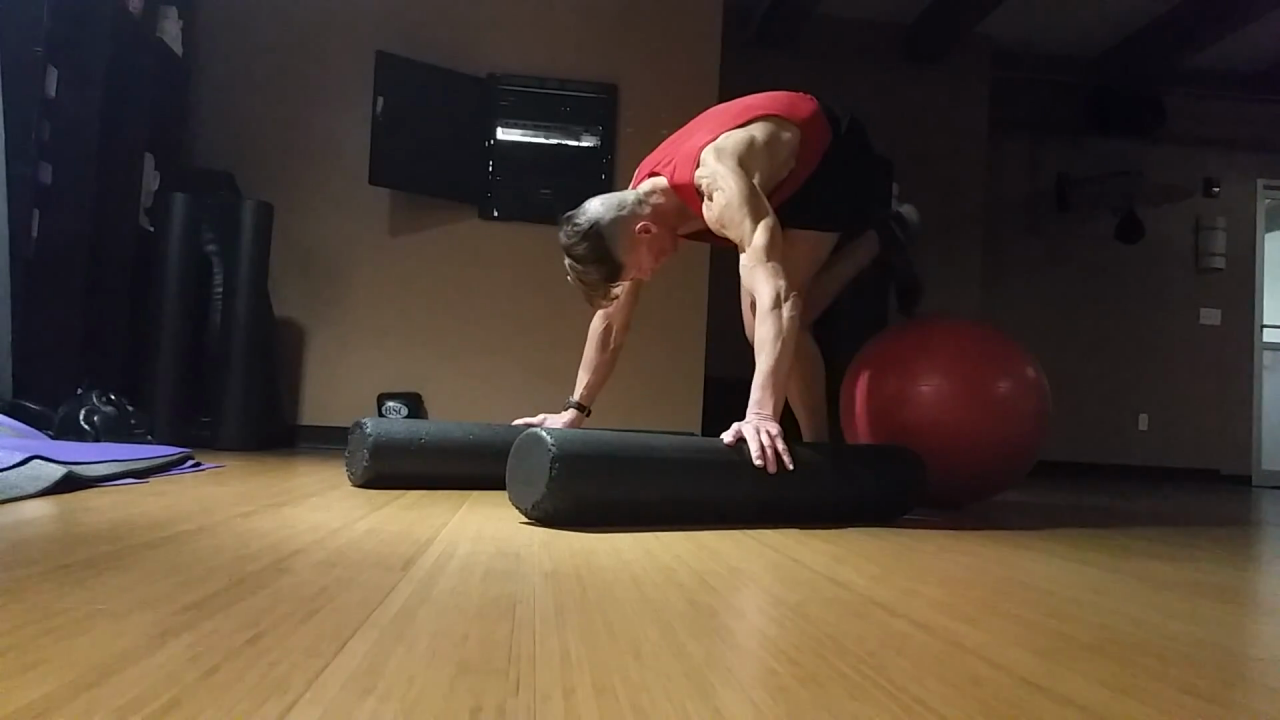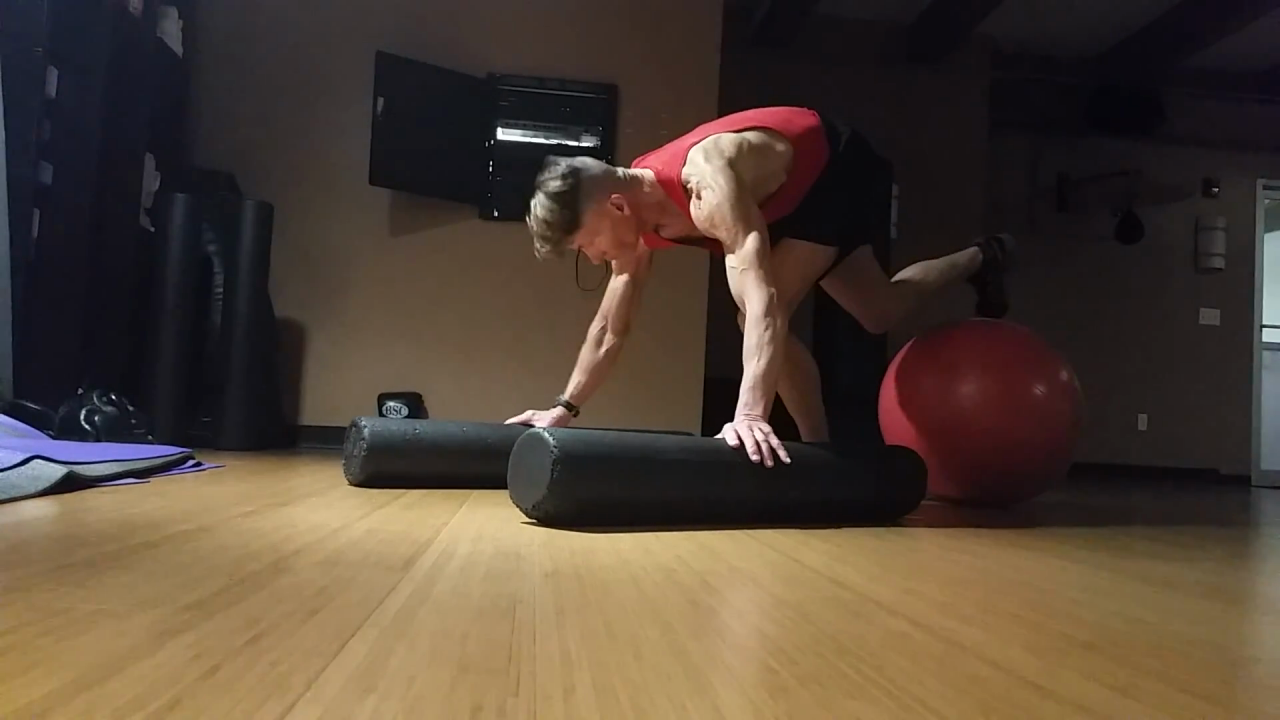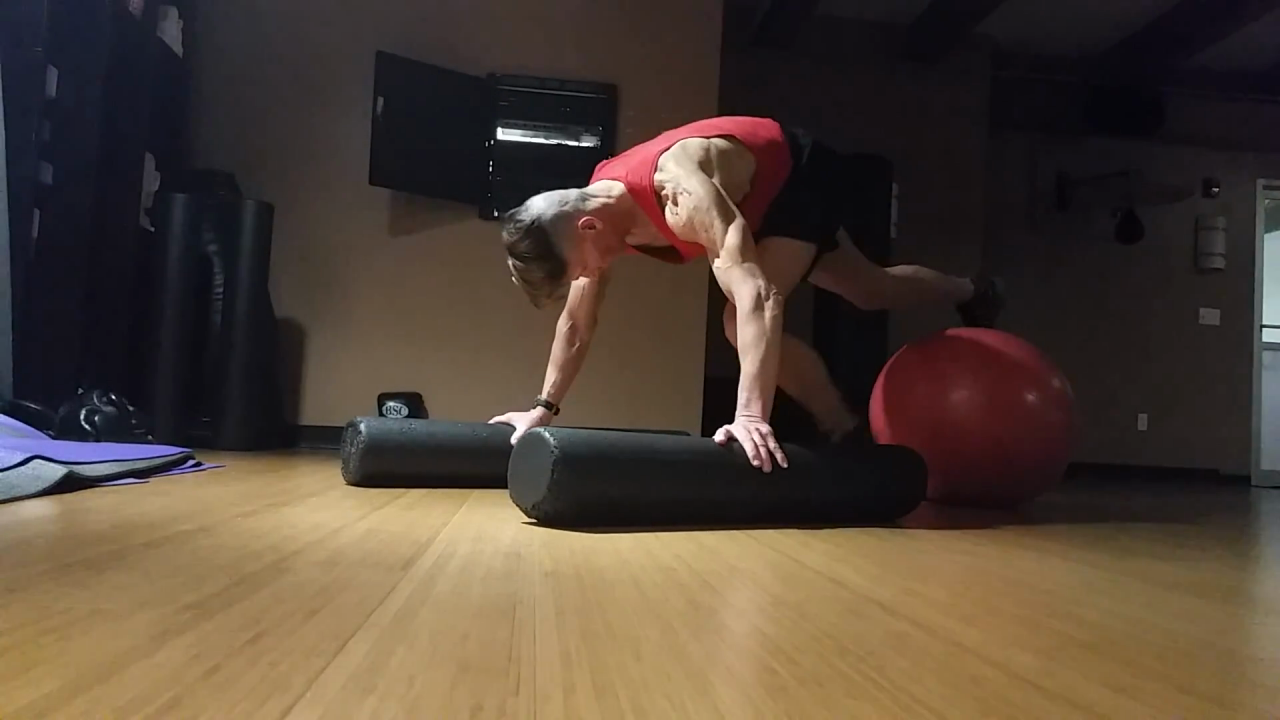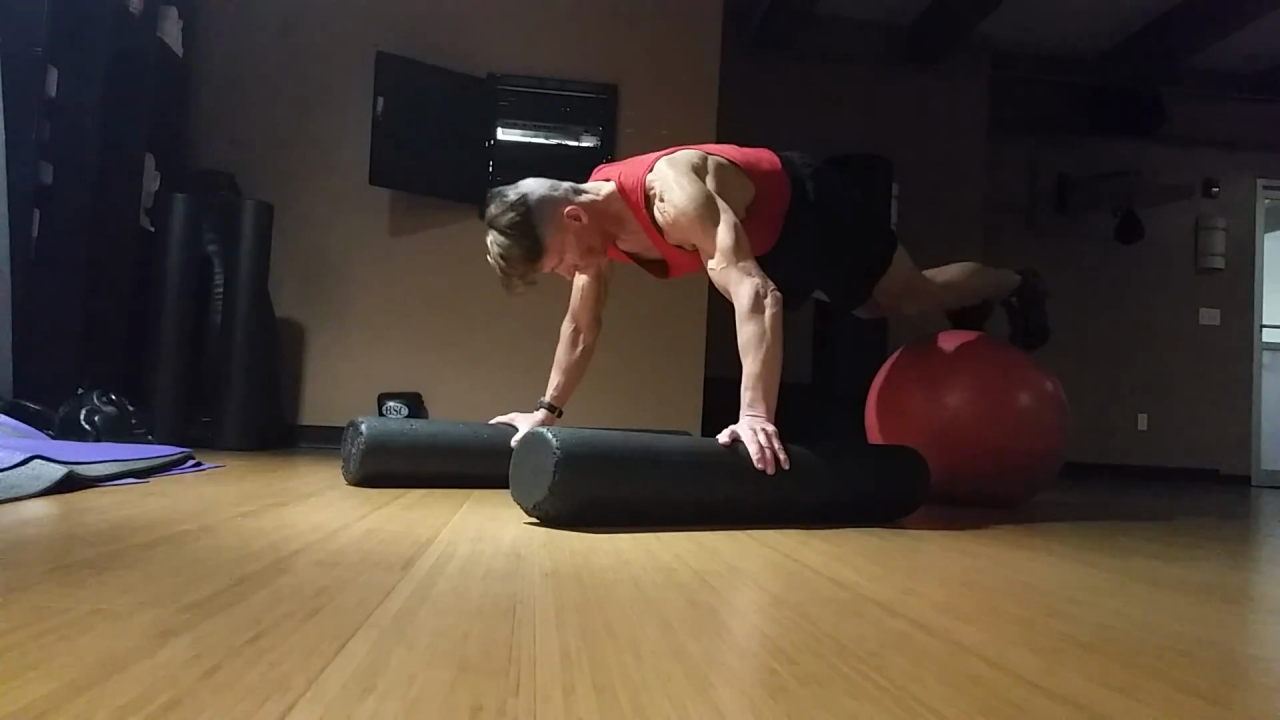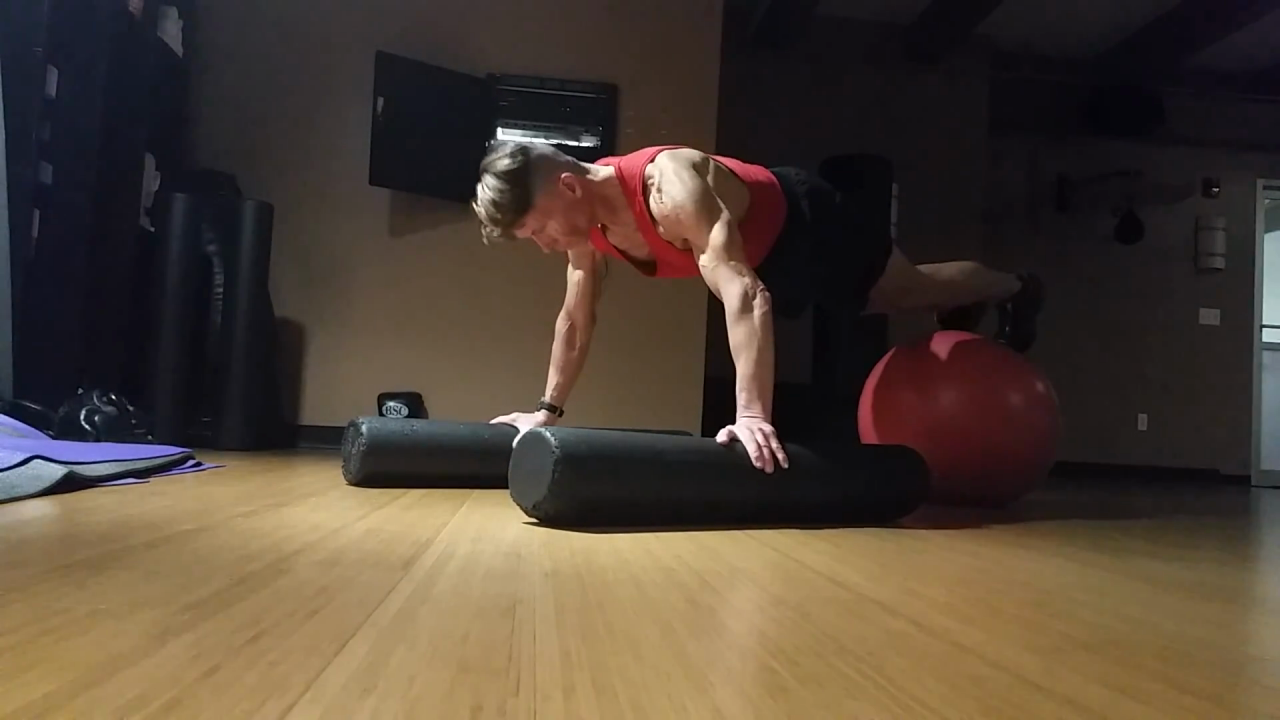
dt=1s
person 1, frame 1
left shoulder: (719, 191)
right shoulder: (635, 206)
left elbow: (776, 297)
right elbow: (611, 319)
left wrist: (760, 414)
right wrist: (575, 411)
left hip: (832, 155)
right hip: (786, 169)
left knee: (769, 310)
right knee: (761, 327)
right ankle: (879, 239)
person 1, frame 2
left shoulder: (707, 188)
right shoulder: (636, 216)
left elbow: (762, 303)
right elbow: (610, 327)
left wrist: (749, 415)
right wrist: (564, 408)
left hip: (837, 169)
right hip: (791, 191)
left knee: (765, 317)
right knee: (882, 313)
right ankle: (980, 260)
person 1, frame 3
left shoulder: (681, 194)
right shoulder: (594, 207)
left elbow: (757, 296)
right elbow: (576, 322)
left wrist: (751, 416)
right wrist: (544, 407)
left hip: (801, 173)
right hip: (760, 197)
left knee: (743, 323)
right knee: (873, 291)
left ankle: (845, 434)
right ankle: (970, 292)
person 1, frame 4
left shoulder: (673, 195)
right shoulder: (589, 214)
left elbow: (756, 295)
right elbow: (581, 325)
left wrist: (756, 415)
right wrist: (548, 409)
left hip: (808, 204)
right hip: (768, 238)
left knee: (912, 296)
right knee: (869, 306)
left ankle: (1016, 288)
right ankle: (967, 307)
person 1, frame 5
left shoulder: (670, 187)
right shoulder: (587, 222)
left elbow: (745, 296)
right elbow: (576, 319)
left wrist: (753, 415)
right wrist: (548, 409)
left hip: (803, 223)
right hip: (766, 259)
left knee: (909, 290)
right knee: (888, 300)
left ankle: (1014, 291)
right ankle: (960, 311)
